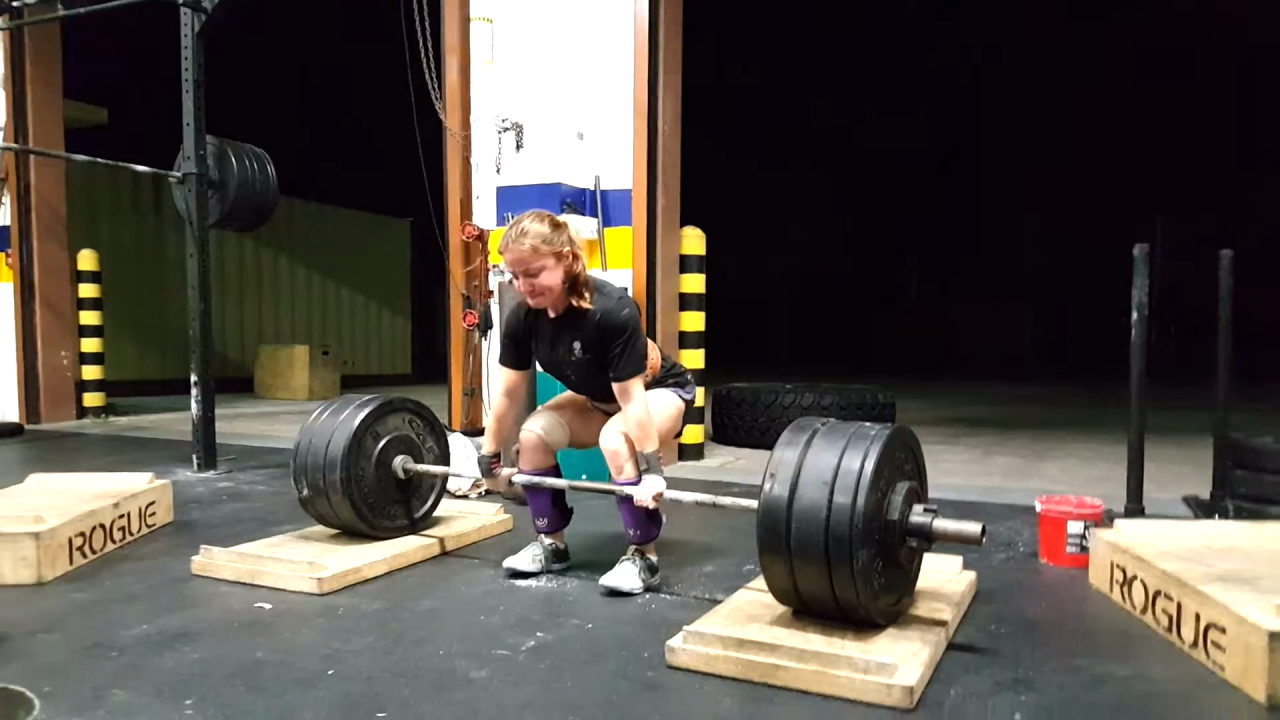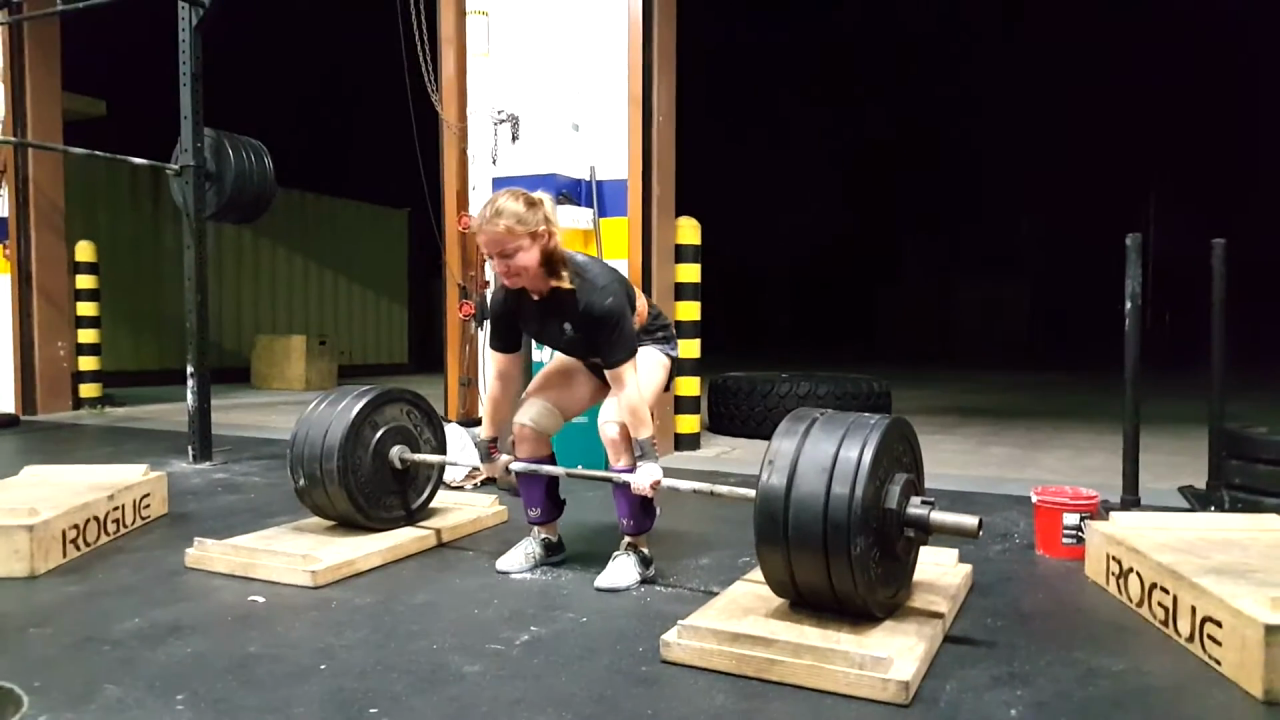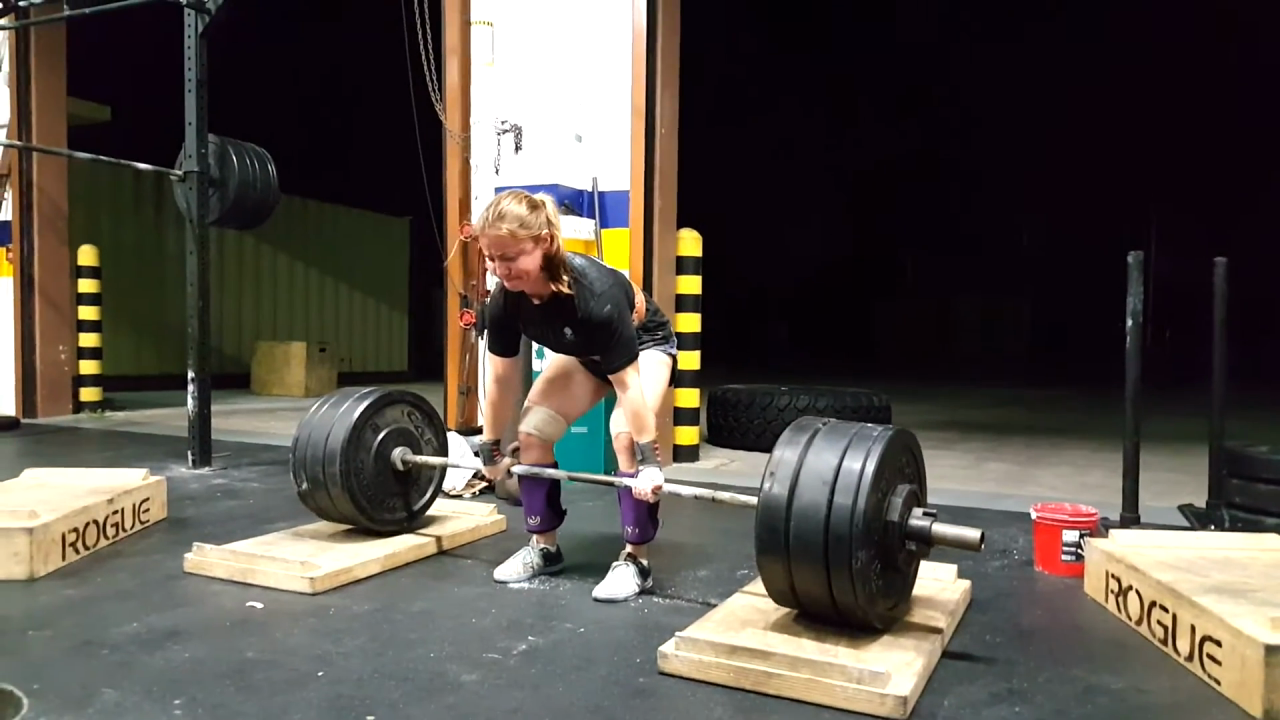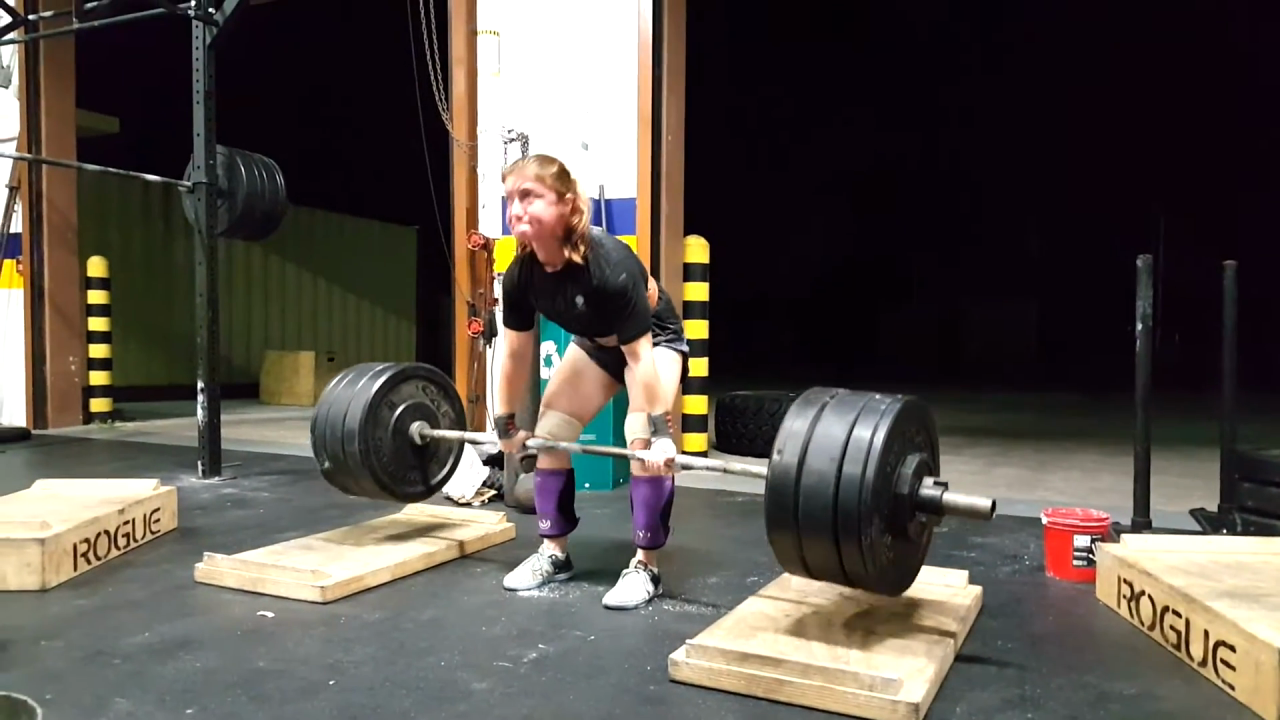
dt=0.5s
person 1, frame 1
left shoulder: (613, 312)
right shoulder: (522, 319)
left elbow: (632, 399)
right elbow: (508, 393)
left wrist: (651, 472)
right wrist: (489, 458)
left hip: (661, 390)
right hip: (596, 400)
left knee: (616, 441)
right knee: (534, 435)
left ankle: (642, 556)
right ankle: (551, 542)
person 1, frame 2
left shoulder: (597, 291)
right shoulder: (507, 298)
left elbow: (624, 384)
right elbow: (503, 377)
left wrist: (647, 458)
right wrist: (487, 444)
left hip: (645, 344)
right hip: (586, 356)
left knee: (614, 426)
right knee: (527, 422)
left ankle: (635, 549)
right ankle: (545, 536)
person 1, frame 3
left shoulder: (596, 294)
right shoulder: (505, 302)
left elbow: (627, 387)
right elbow: (502, 380)
left wrist: (650, 463)
right wrist: (491, 449)
left hip: (643, 342)
right hip: (583, 352)
left knee: (626, 436)
right knee: (532, 431)
left ankle: (635, 560)
right ankle: (543, 546)
person 1, frame 4
left shoulder: (610, 265)
right shoulder: (520, 275)
left elbow: (640, 357)
right elbow: (516, 353)
left wrist: (661, 433)
right wrist: (505, 423)
left hip: (655, 338)
right hip: (594, 343)
left knee: (643, 442)
right knee: (548, 435)
left ankle: (645, 567)
right ankle: (553, 553)
